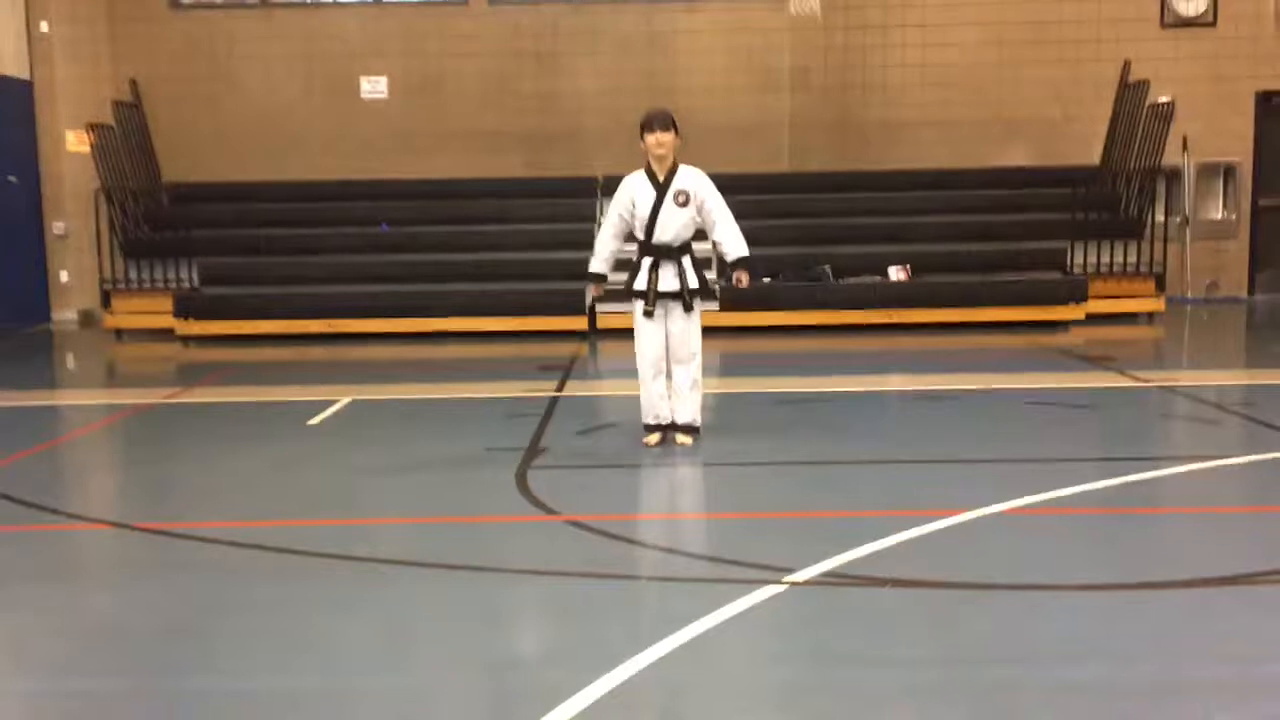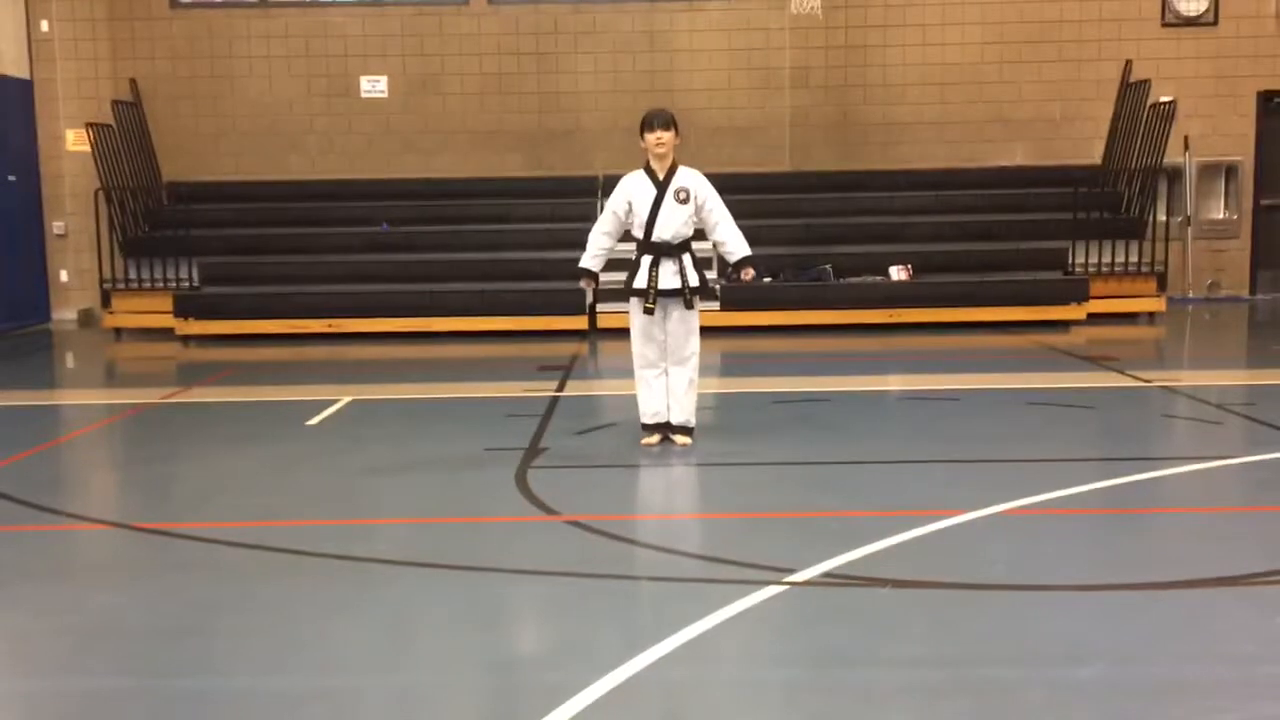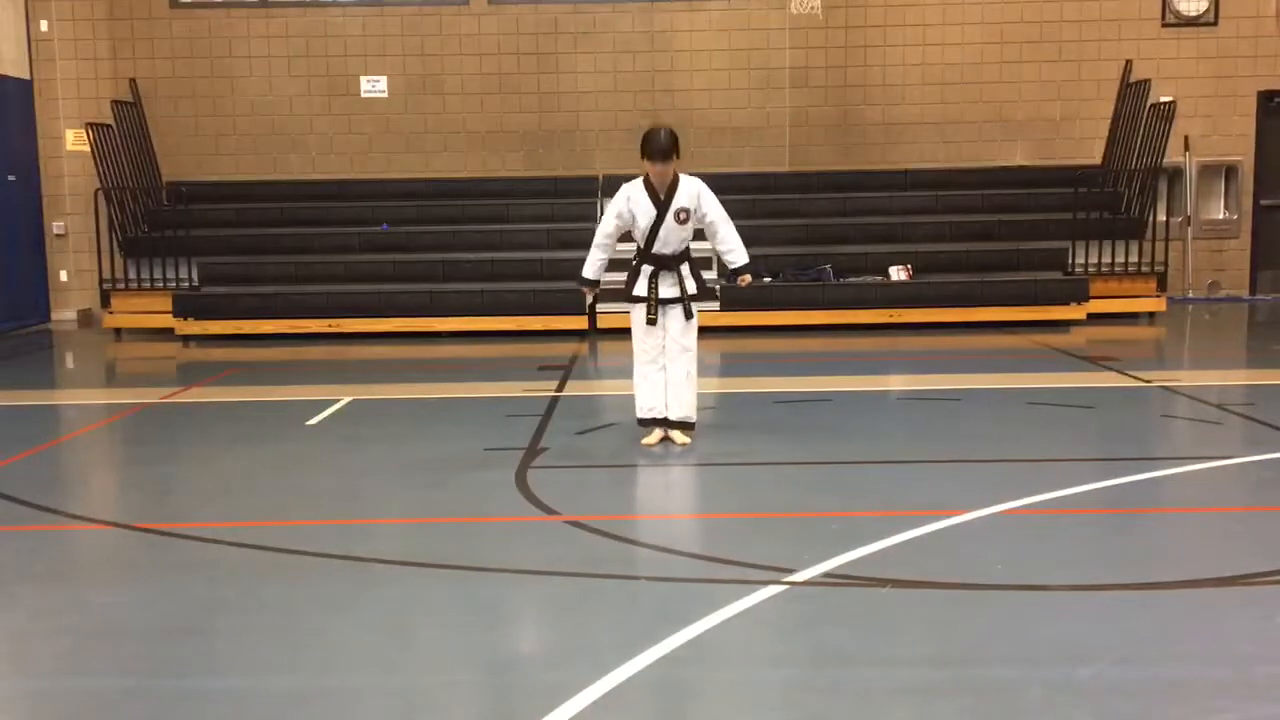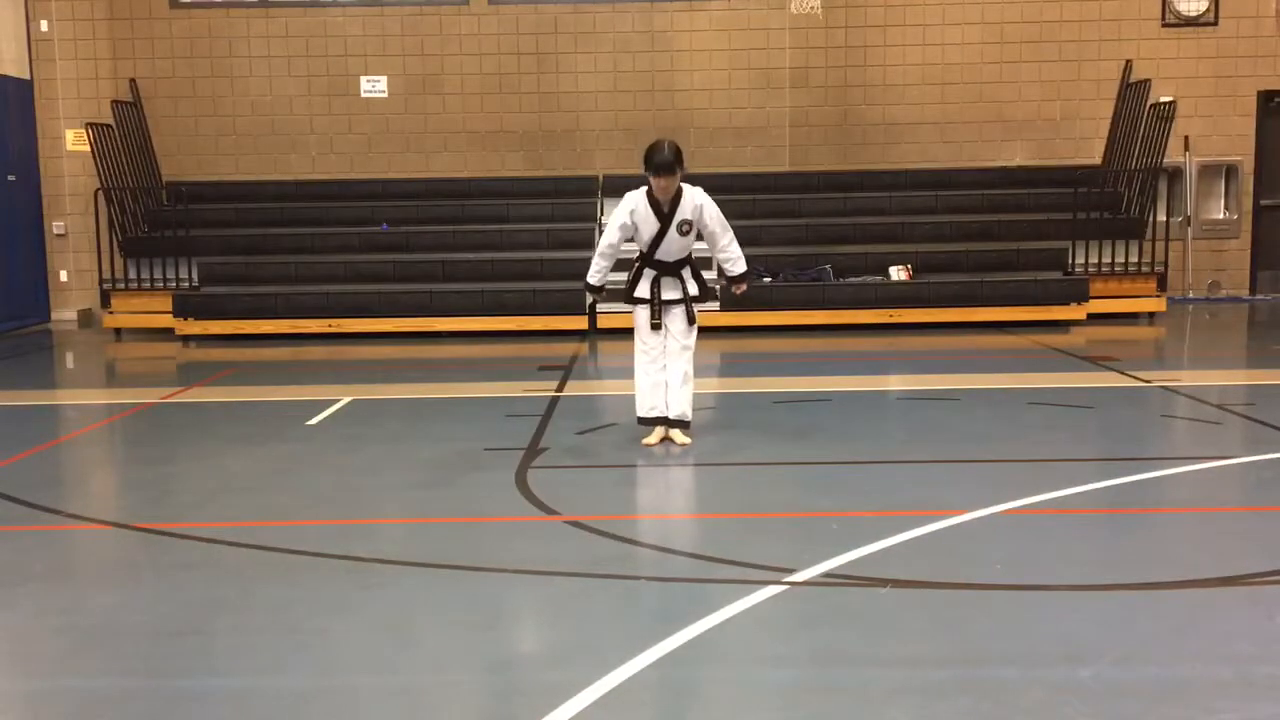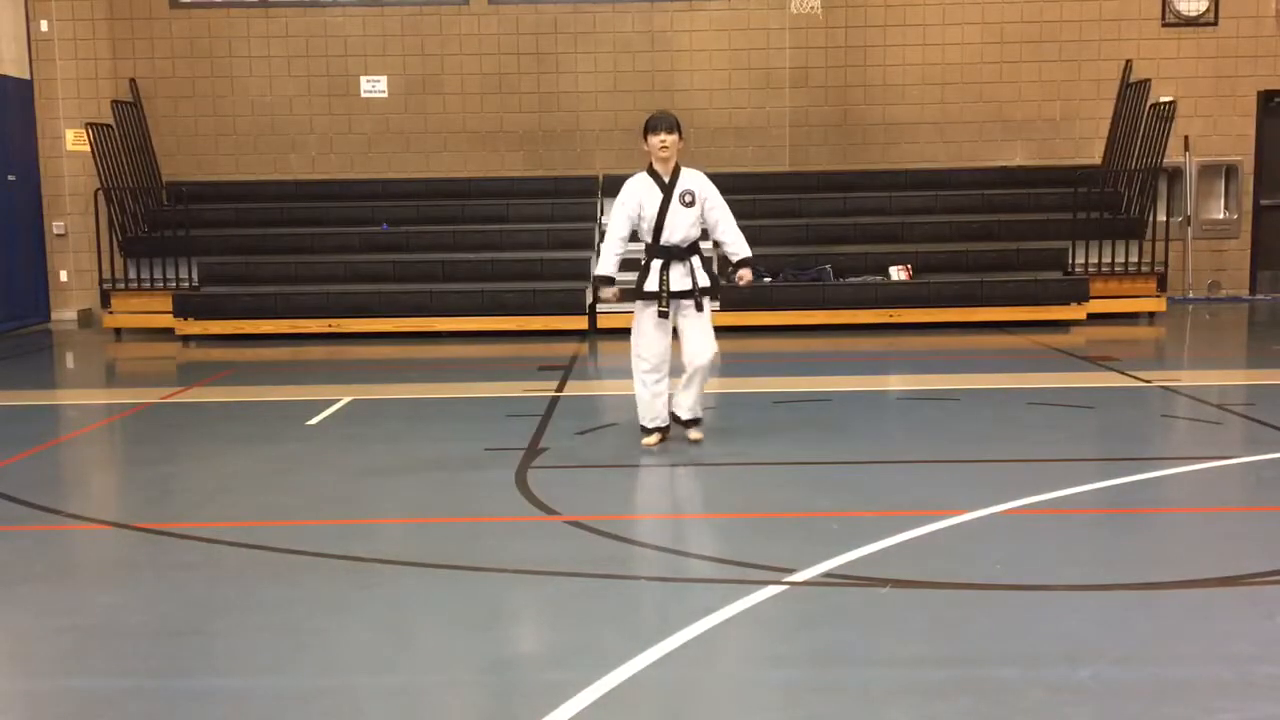
dt=0.7s
person 1, frame 1
left shoulder: (694, 179)
right shoulder: (632, 184)
left elbow: (720, 221)
right elbow: (612, 230)
left wrist: (738, 261)
right wrist: (598, 273)
left hip: (683, 274)
right hip: (647, 275)
left knee: (686, 354)
right knee: (649, 356)
left ankle: (685, 422)
right ankle: (656, 421)
person 1, frame 2
left shoulder: (693, 180)
right shoulder: (630, 184)
left elbow: (720, 222)
right elbow: (606, 228)
left wrist: (742, 260)
right wrist: (589, 268)
left hip: (682, 273)
right hip: (646, 273)
left knee: (683, 353)
right knee: (648, 354)
left ankle: (680, 423)
right ankle: (654, 422)
person 1, frame 3
left shoulder: (694, 190)
right shoulder: (629, 193)
left elbow: (721, 228)
right elbow: (606, 235)
left wrist: (740, 266)
right wrist: (591, 276)
left hip: (681, 277)
right hip: (645, 279)
left knee: (682, 352)
right knee: (648, 354)
left ankle: (679, 421)
right ankle: (655, 422)
person 1, frame 4
left shoulder: (697, 200)
right shoulder: (633, 203)
left elbow: (722, 238)
right elbow: (609, 244)
left wrist: (737, 274)
right wrist: (595, 282)
left hip: (682, 281)
right hip: (647, 281)
left knee: (680, 352)
right knee: (649, 352)
left ankle: (677, 421)
right ankle: (656, 421)
person 1, frame 5
left shoulder: (697, 181)
right shoulder: (635, 186)
left elbow: (722, 222)
right elbow: (617, 232)
left wrist: (742, 260)
right wrist: (606, 277)
left hip: (691, 274)
right hip: (654, 275)
left knee: (701, 353)
right knee: (649, 357)
left ankle: (687, 416)
right ankle: (655, 425)
